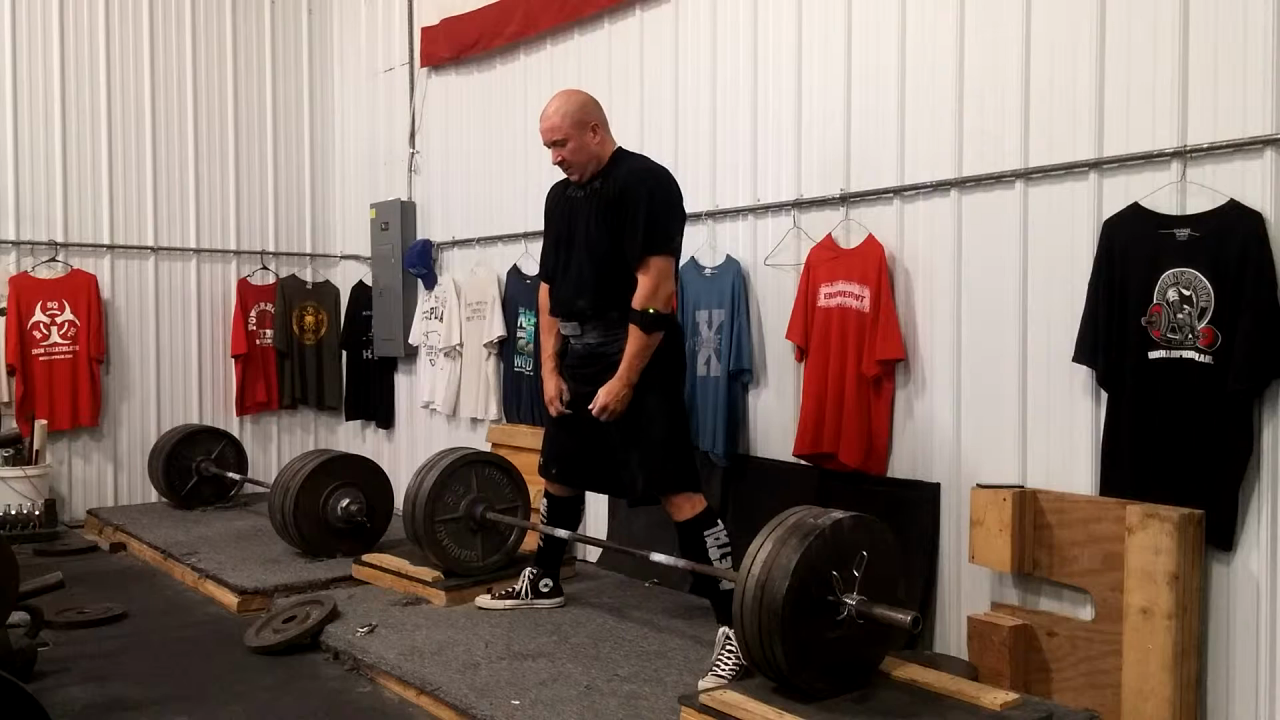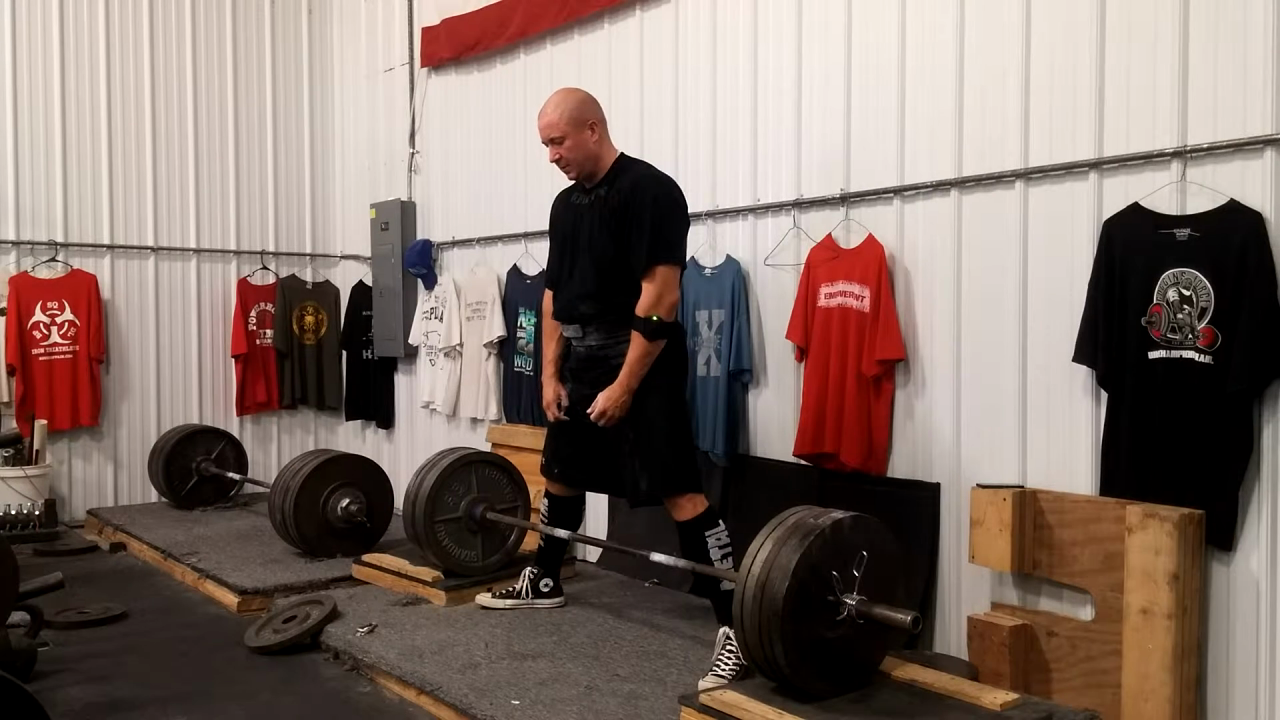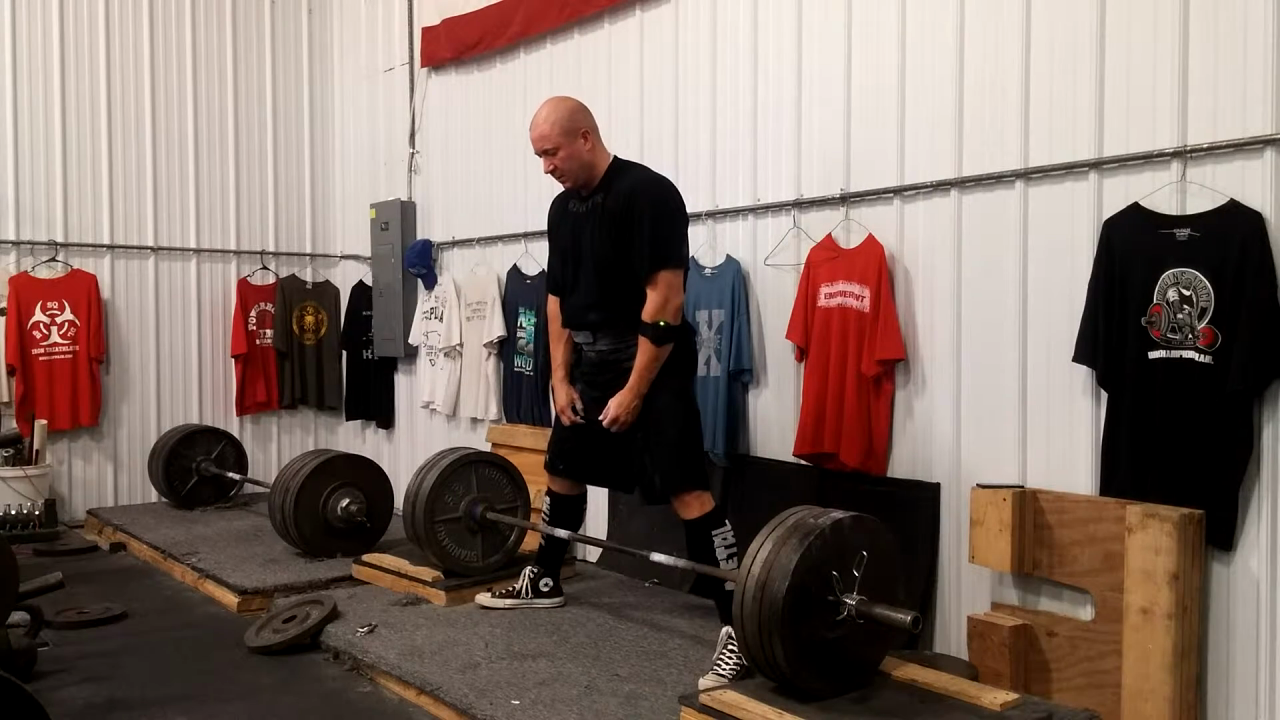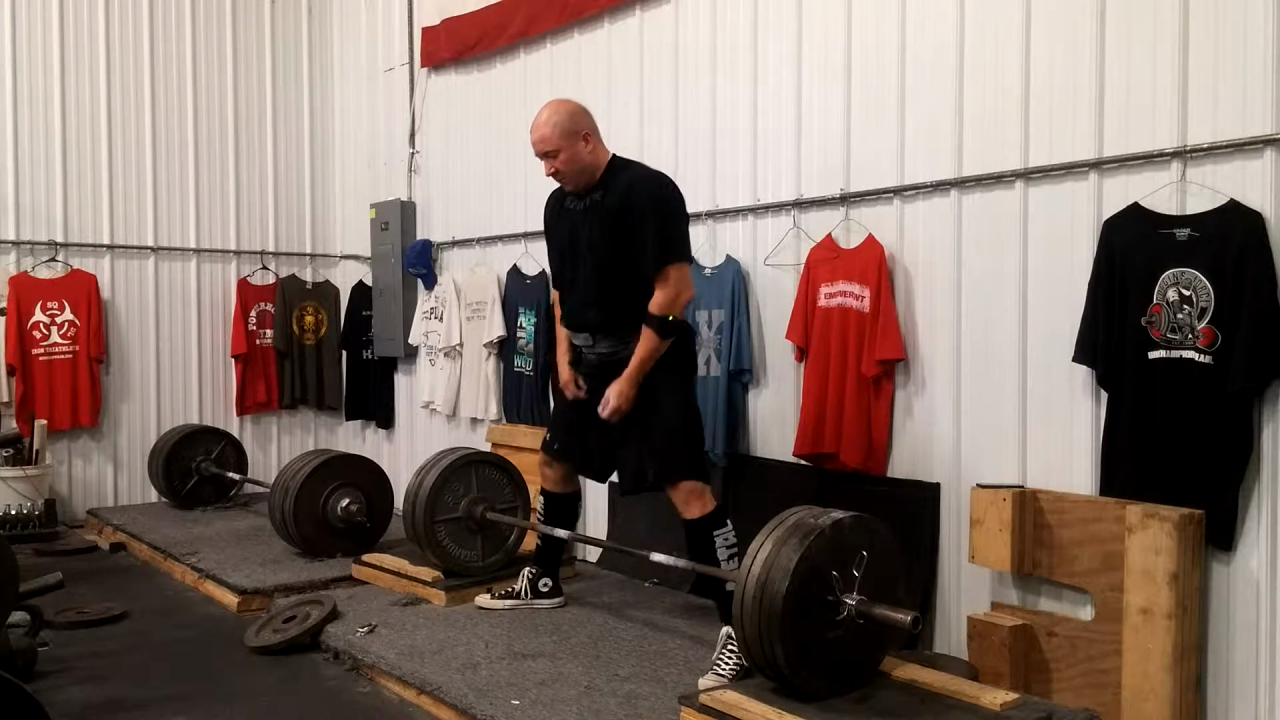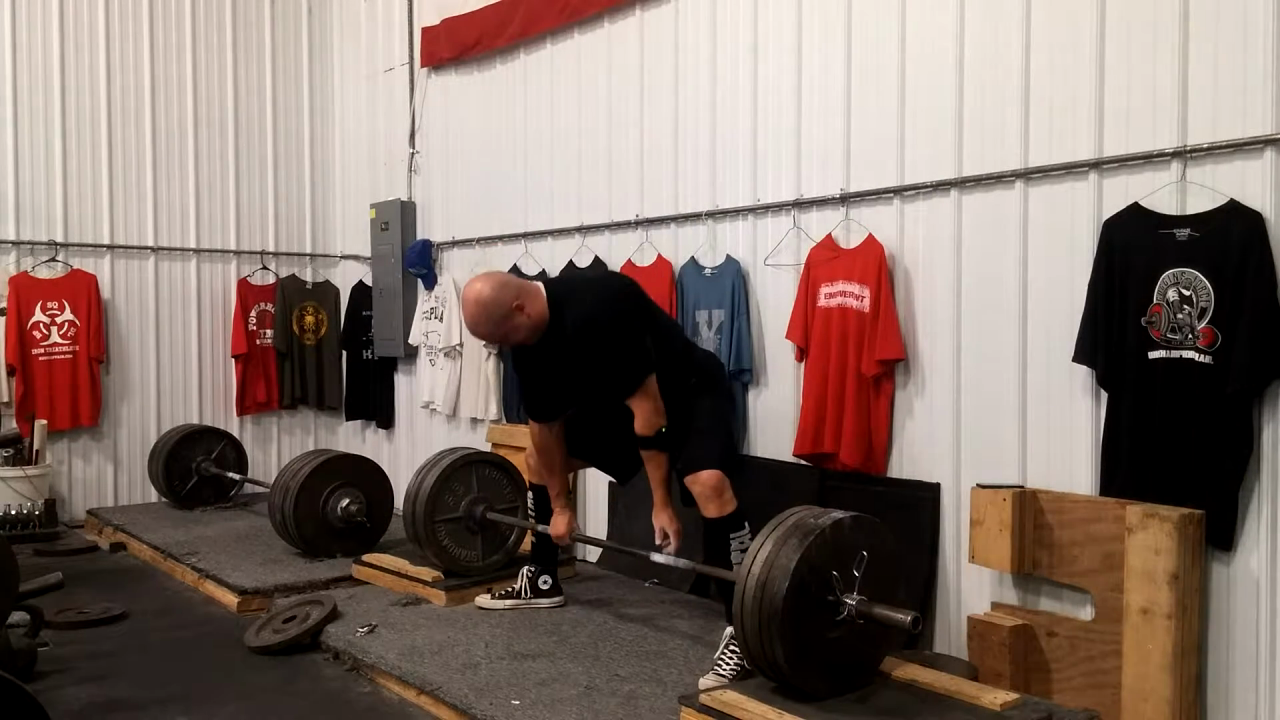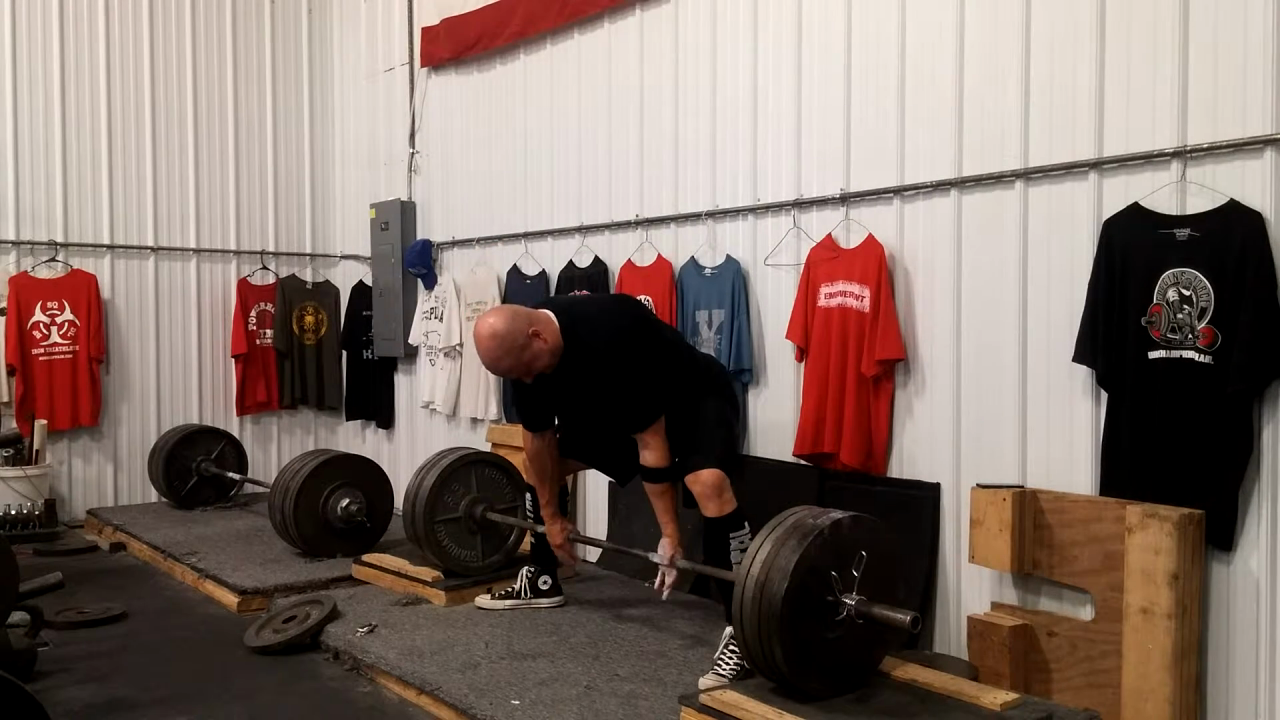
dt=0.7s
person 1, frame 1
left shoulder: (645, 182)
right shoulder: (561, 195)
left elbow: (656, 288)
right elbow: (549, 287)
left wrist: (624, 382)
right wrist: (550, 368)
left hip: (638, 363)
right hip: (579, 361)
left knee: (676, 489)
right knee: (559, 472)
left ankle: (733, 625)
right ankle: (544, 579)
person 1, frame 2
left shoulder: (649, 191)
right shoulder: (566, 203)
left elbow: (661, 295)
right elbow: (555, 294)
left wrist: (624, 387)
right wrist: (551, 375)
left hip: (640, 366)
right hip: (580, 366)
left knee: (678, 493)
right knee: (560, 474)
left ankle: (734, 627)
right ankle: (543, 579)
person 1, frame 3
left shoulder: (647, 194)
right shoulder: (563, 208)
left elbow: (665, 299)
right elbow: (558, 299)
left wrist: (634, 392)
right wrist: (561, 379)
left hip: (652, 365)
right hip: (591, 364)
left knee: (685, 490)
right knee: (561, 469)
left ankle: (737, 627)
right ankle: (543, 578)
person 1, frame 4
left shoulder: (647, 190)
right shoulder: (559, 205)
left elbow: (675, 290)
left wrist: (632, 378)
right wrist: (564, 356)
left hip: (650, 360)
right hip: (588, 361)
left knee: (684, 486)
right knee: (555, 462)
left ankle: (737, 627)
right ankle: (543, 580)
person 1, frame 5
left shoulder: (600, 309)
right shoulder: (526, 336)
left elbow: (646, 406)
right elbow: (544, 424)
left wrist: (661, 504)
right wrist: (559, 506)
left hip: (689, 393)
left knee: (708, 484)
right knee: (538, 460)
left ankle: (740, 631)
right ankle: (541, 580)
person 1, frame 6
left shoulder: (612, 339)
right shoulder: (526, 352)
left elbow: (651, 443)
right elbow: (539, 438)
left wrist: (671, 537)
right wrist: (552, 517)
left hip: (694, 399)
left knee: (708, 483)
right knee: (537, 463)
left ankle: (740, 632)
right ankle: (540, 580)
